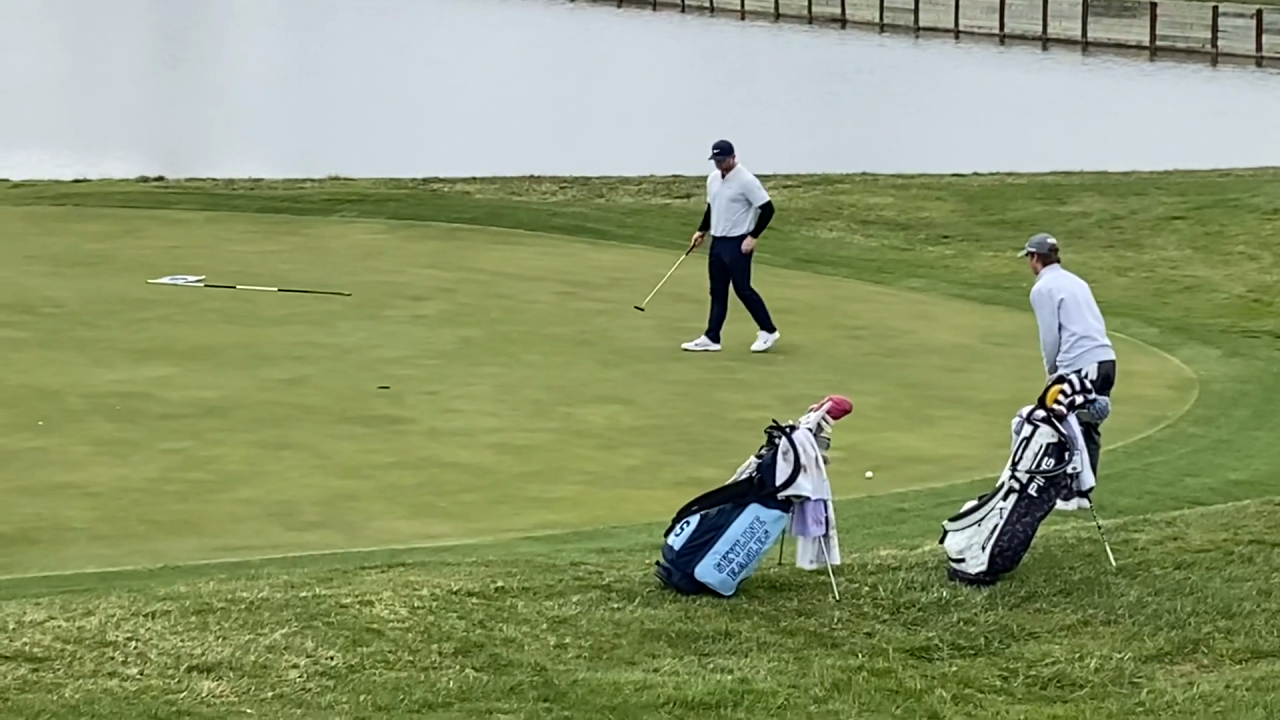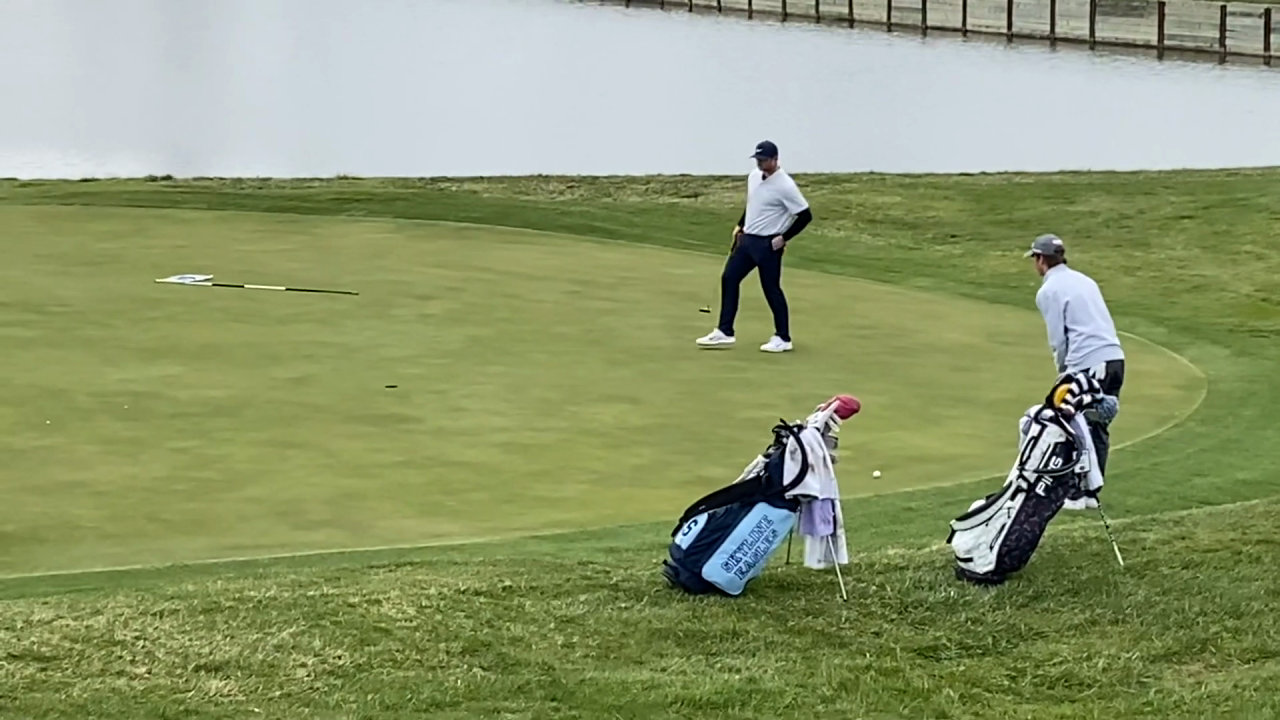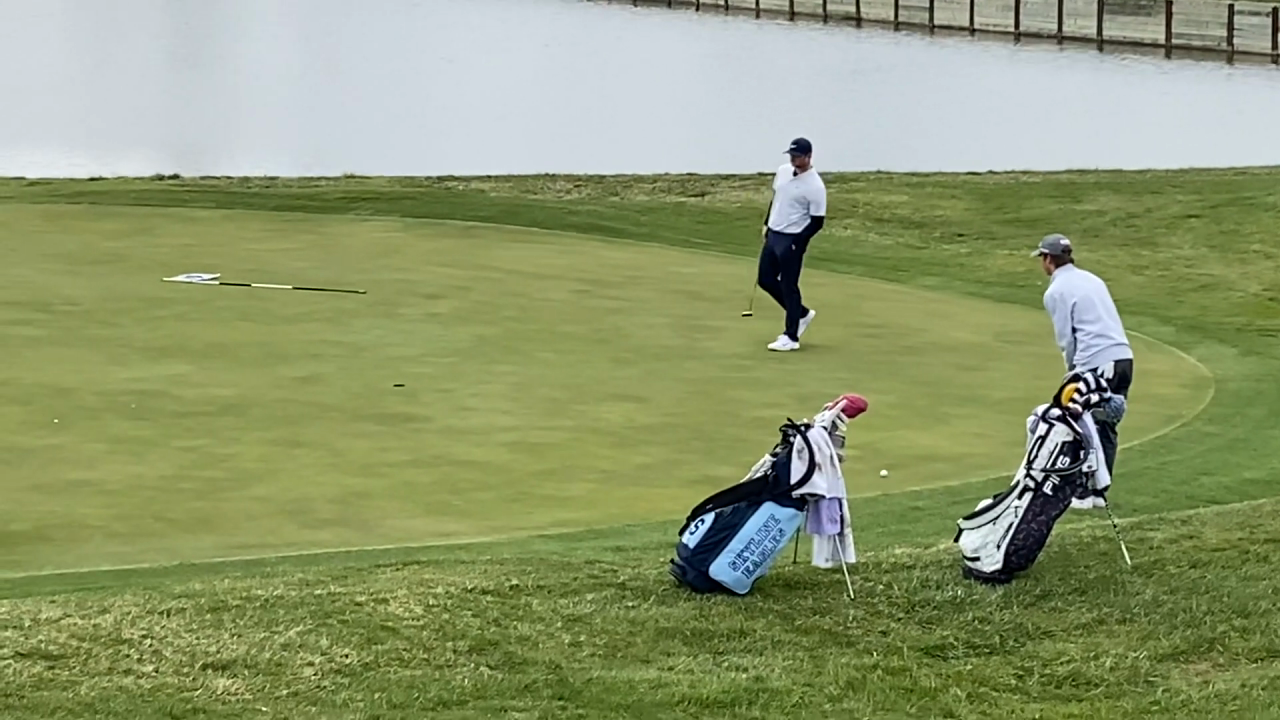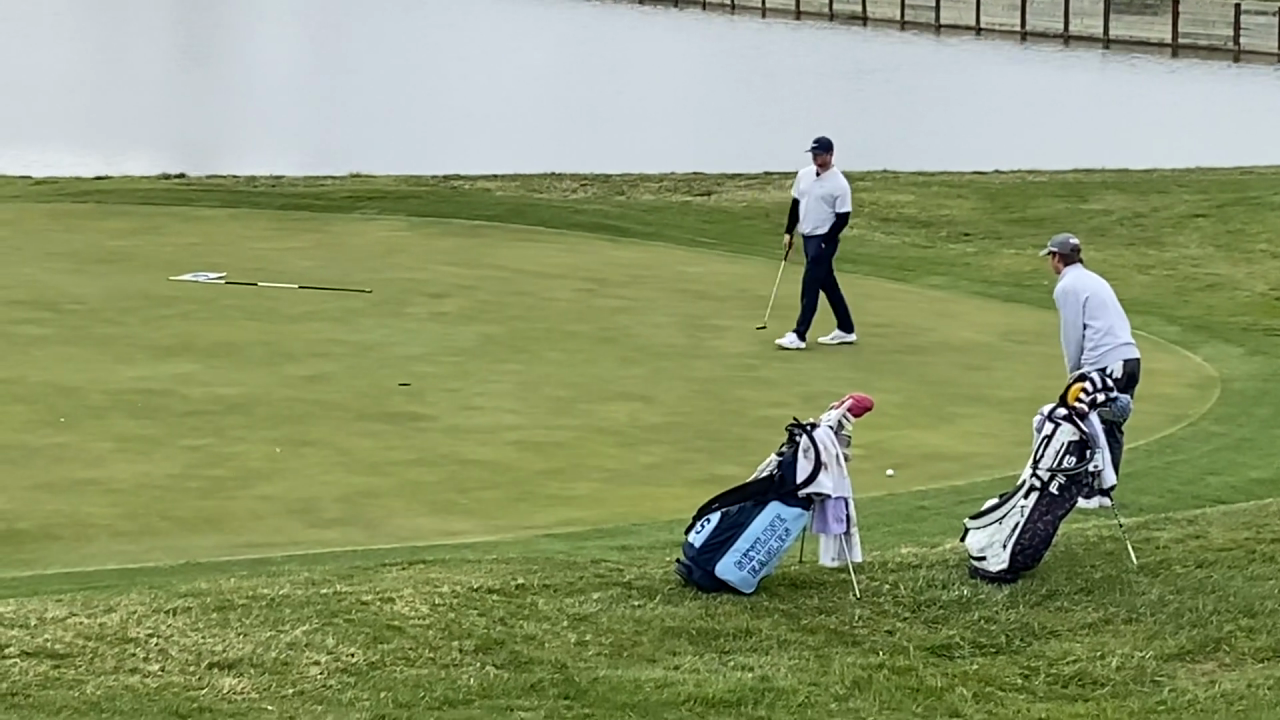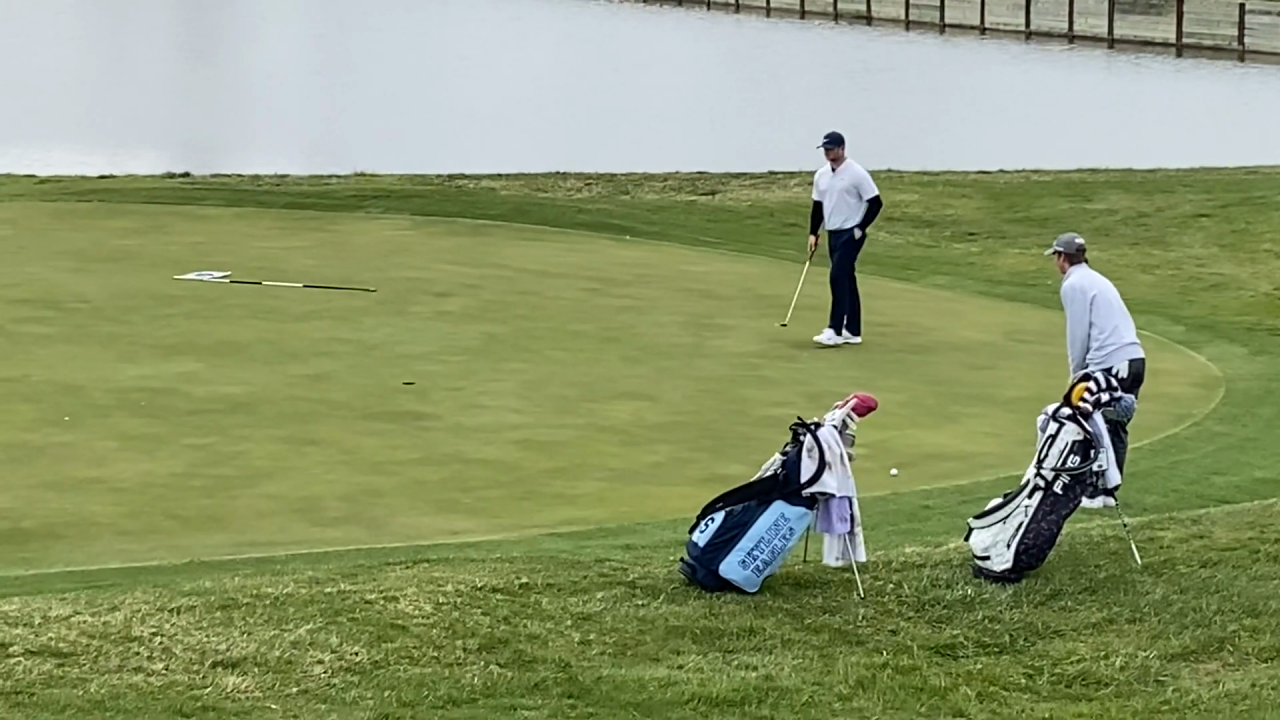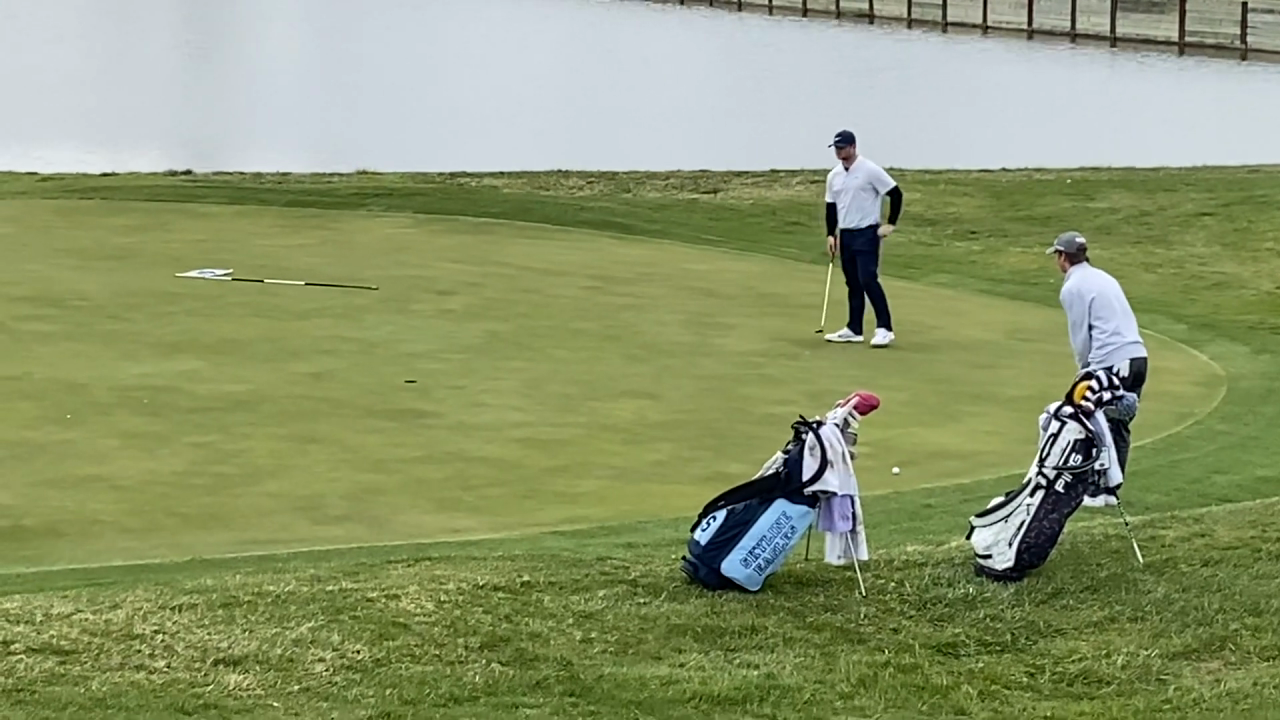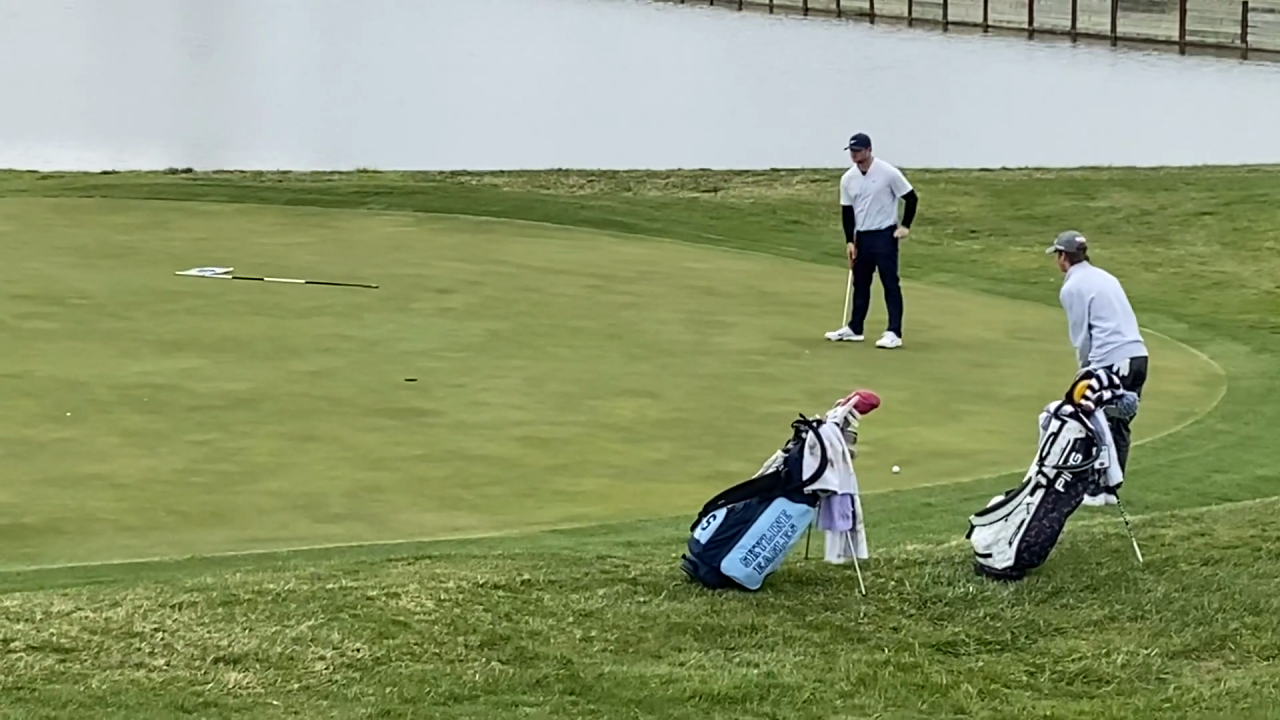
dt=0.3s
person 1, frame 1
left shoulder: (1042, 289)
right shoulder: (1075, 281)
left elbow: (1050, 337)
left wrist: (1051, 372)
left hip: (1078, 366)
right hip: (1105, 360)
right knee: (1089, 429)
left ankle: (1068, 495)
right ankle: (1082, 493)
person 1, frame 2
left shoulder: (1048, 291)
right shoulder: (1084, 280)
left elbow: (1058, 338)
left wrist: (1064, 371)
left hip: (1087, 365)
right hip: (1114, 359)
right knee: (1098, 429)
left ankle: (1075, 494)
person 1, frame 3
left shoulder: (1056, 291)
right shoulder: (1091, 279)
left elbow: (1066, 338)
left wrist: (1074, 370)
left hip: (1095, 364)
right hip: (1123, 358)
right knee: (1106, 428)
left ankle: (1083, 493)
right ankle: (1098, 491)
person 1, frame 4
left shoulder: (1066, 287)
right shoulder: (1094, 280)
left elbow: (1072, 336)
left wrist: (1072, 373)
right wrist: (1080, 371)
left hip: (1103, 364)
right hip: (1130, 359)
right knee: (1113, 428)
left ankle: (1088, 494)
right ankle: (1103, 491)
person 1, frame 5
left shoulder: (1073, 285)
right shoulder: (1098, 280)
left elbow: (1078, 335)
left wrist: (1076, 373)
right wrist: (1084, 371)
left hip: (1109, 364)
right hip: (1135, 359)
right knee: (1117, 428)
left ankle: (1092, 493)
person 1, frame 6
left shoulder: (1072, 288)
right shoulder: (1104, 278)
left elbow: (1080, 336)
left wrist: (1085, 369)
right wrist: (1091, 367)
left hip: (1110, 362)
right hip: (1137, 357)
right knee: (1119, 427)
left ankle: (1095, 492)
right ankle: (1110, 489)
person 1, frame 7
left shoulder: (1072, 287)
right shoulder: (1104, 277)
left elbow: (1081, 335)
left wrist: (1086, 367)
right wrist: (1092, 365)
left hip: (1110, 361)
right hip: (1138, 356)
right knee: (1120, 426)
left ankle: (1095, 490)
right ankle: (1110, 488)
person 2, frame 1
left shoulder: (747, 181)
right shoulder: (713, 179)
left elbow: (767, 209)
left wrist: (753, 236)
right wrist: (702, 230)
left hip: (739, 244)
right hip: (717, 242)
left knee: (742, 289)
right knee: (717, 290)
left ankle: (768, 331)
right ankle: (712, 338)
person 2, frame 2
left shoulder: (785, 186)
right shoulder: (754, 176)
left elbow: (805, 216)
left wrist: (784, 237)
right wrist: (739, 225)
left hip: (768, 243)
right hip: (747, 239)
left knee: (771, 289)
right knee: (729, 279)
left ankle: (782, 338)
right ankle: (724, 332)
person 2, frame 3
left shoulder: (815, 186)
right shoulder: (783, 171)
left elbow: (817, 222)
left wrist: (797, 243)
right wrist: (767, 223)
left hip: (792, 240)
right hip: (773, 235)
left knee: (788, 287)
right knee: (765, 280)
left ankle: (790, 336)
right ankle: (801, 314)
person 2, frame 4
left shoulder: (839, 183)
right shoulder: (803, 175)
left elbow: (843, 218)
right elbow: (796, 204)
left wrist: (824, 243)
right wrist: (789, 232)
left hip: (823, 241)
right hip: (808, 239)
left knee: (810, 286)
right knee: (827, 284)
left ankle: (798, 335)
right ankle: (846, 329)
person 2, frame 5
left shoulder: (857, 173)
right shoulder: (821, 174)
left elbow: (875, 203)
right elbow: (817, 206)
left wrist: (860, 229)
right wrist: (813, 234)
left hip: (850, 234)
right hip: (833, 235)
left knee: (839, 279)
right knee: (847, 281)
left ankle: (835, 330)
right ankle: (852, 331)
person 2, frame 6
left shoulder: (871, 170)
right shoulder: (833, 176)
left elbow: (896, 194)
right elbow: (831, 207)
left wrist: (890, 223)
right wrist: (831, 234)
left hip: (867, 234)
right hip: (846, 235)
left knee: (868, 280)
right knee: (853, 283)
left ankle: (884, 328)
right ankle: (854, 329)
person 2, frame 7
left shoulder: (888, 172)
right shoulder: (848, 178)
left elbow: (911, 198)
right elbow: (847, 211)
left wrist: (905, 225)
right wrist: (849, 241)
left hip: (885, 236)
right hip: (862, 237)
left knee: (890, 284)
right knee: (860, 284)
left ankle: (894, 332)
right ankle: (855, 328)
